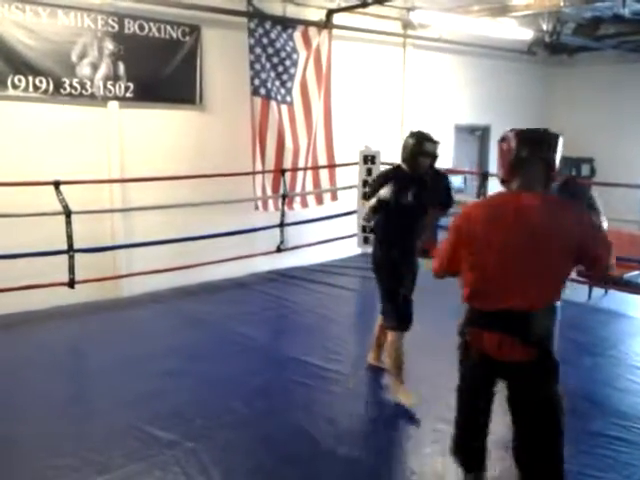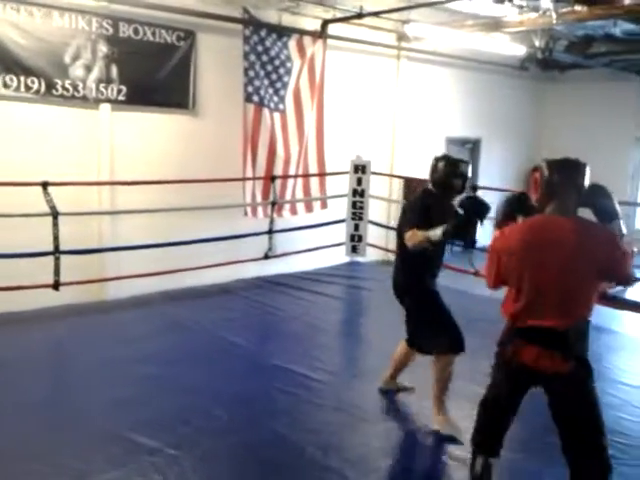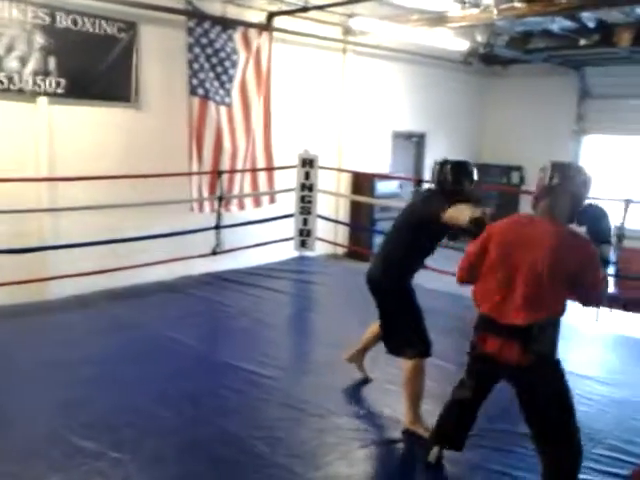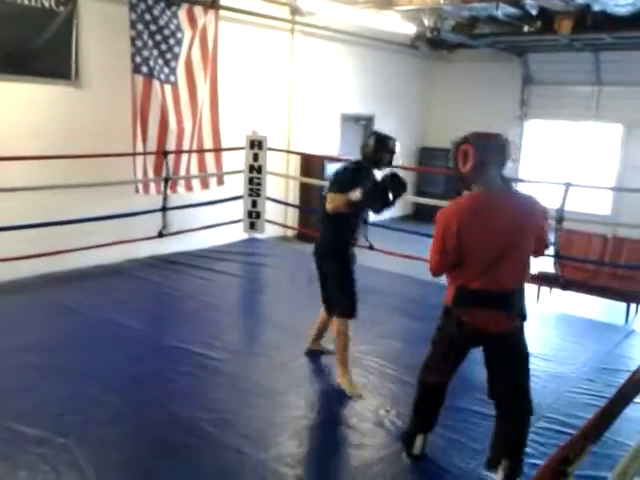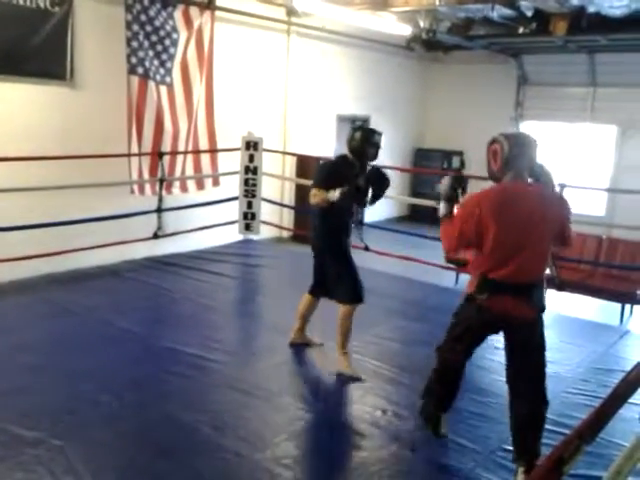
dt=0.5s
person 1, frame 1
left shoulder: (474, 213)
right shoulder: (568, 216)
left elbow: (441, 269)
right elbow: (602, 264)
right wrist: (590, 216)
left hip: (478, 335)
right hip: (529, 344)
left knee: (472, 403)
right knee: (541, 449)
person 1, frame 2
left shoulder: (513, 235)
right shoulder: (598, 238)
left elbow: (493, 280)
right elbow: (625, 276)
right wrist: (612, 224)
left hip: (518, 344)
right hip: (565, 354)
left knee: (497, 401)
right knee: (588, 454)
person 1, frame 3
left shoulder: (499, 229)
right shoulder: (575, 246)
left elbow: (464, 274)
right elbow: (594, 297)
right wrist: (600, 247)
left hip: (488, 338)
right hip: (532, 351)
left knee: (468, 393)
right knee: (561, 442)
left ankle: (438, 446)
person 1, frame 4
left shoulder: (455, 212)
right shoulder: (531, 208)
left elbow: (438, 266)
right elbow: (537, 248)
left hip: (463, 310)
right hip: (508, 314)
left knee: (434, 375)
right knee: (513, 397)
left ankle: (417, 437)
person 1, frame 5
left shoulder: (481, 201)
right shoulder: (553, 201)
left elbow: (450, 245)
right elbow: (564, 239)
left wrist: (446, 203)
left hip: (485, 298)
right hip: (527, 302)
left knee: (451, 354)
right knee: (529, 387)
left ankle: (435, 413)
person 2, frame 1
left shoulder: (426, 181)
right shoulder: (387, 178)
left elbow: (435, 212)
right elbow: (368, 214)
left wrist: (440, 200)
right wrist: (384, 196)
left hip: (408, 255)
right hip: (387, 257)
left knee: (391, 311)
right knee: (399, 321)
left ankle: (375, 355)
right ankle: (398, 385)
person 2, frame 2
left shoulder: (441, 203)
right shoulder: (420, 204)
right elbow: (411, 240)
left wrist: (467, 218)
right wrist: (444, 229)
left hip: (418, 280)
right hip: (412, 283)
left knee: (418, 337)
right knee: (449, 344)
left ankle: (389, 381)
right ankle: (440, 411)
person 2, frame 3
left shoulder: (431, 198)
right shoulder: (434, 201)
right elbow: (461, 216)
left wrist: (472, 218)
left hip: (381, 272)
right hip: (392, 278)
left knee: (389, 321)
right knee: (417, 349)
left ankle: (357, 353)
right ankle: (413, 420)
person 2, frame 4
left shoulder: (368, 175)
right shoulder: (347, 173)
left elbow: (375, 207)
right elbow: (331, 205)
left wrist: (389, 194)
right wrist: (362, 193)
left hip: (343, 246)
right hip: (331, 248)
left knee: (333, 303)
right knee: (344, 309)
left ankle: (314, 342)
right ankle: (343, 373)
person 2, frame 5
left shoulder: (359, 169)
right shoulder: (332, 167)
left elbow: (362, 201)
right elbow: (315, 198)
left wrist: (375, 188)
right wrist: (341, 193)
left hip: (338, 237)
right hip: (328, 239)
left knee: (319, 287)
right knee: (351, 295)
left ankle: (298, 334)
right ankle: (343, 355)
